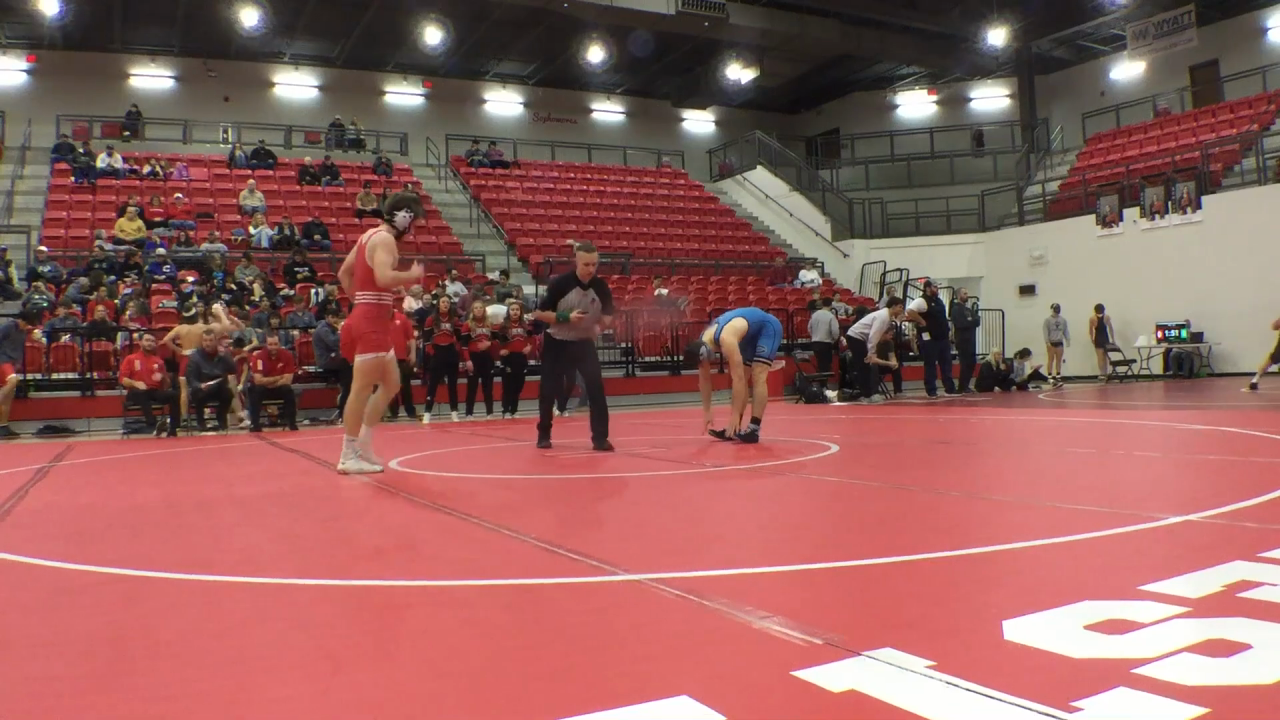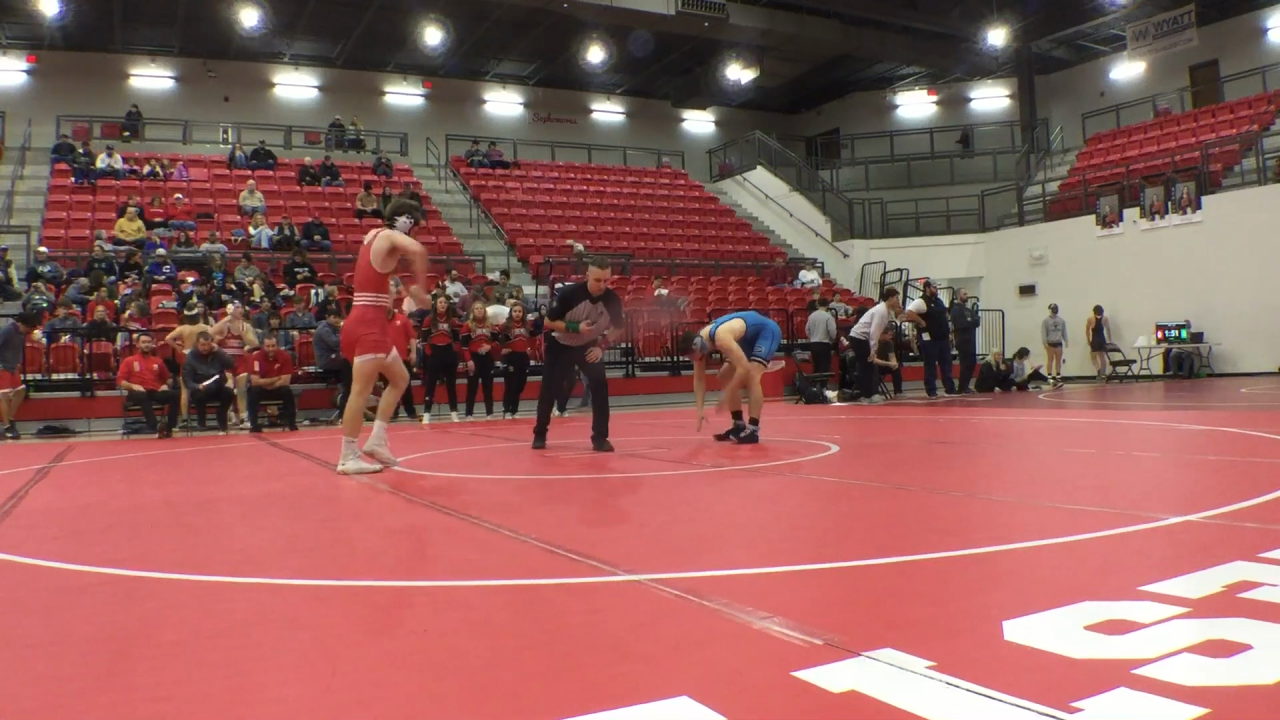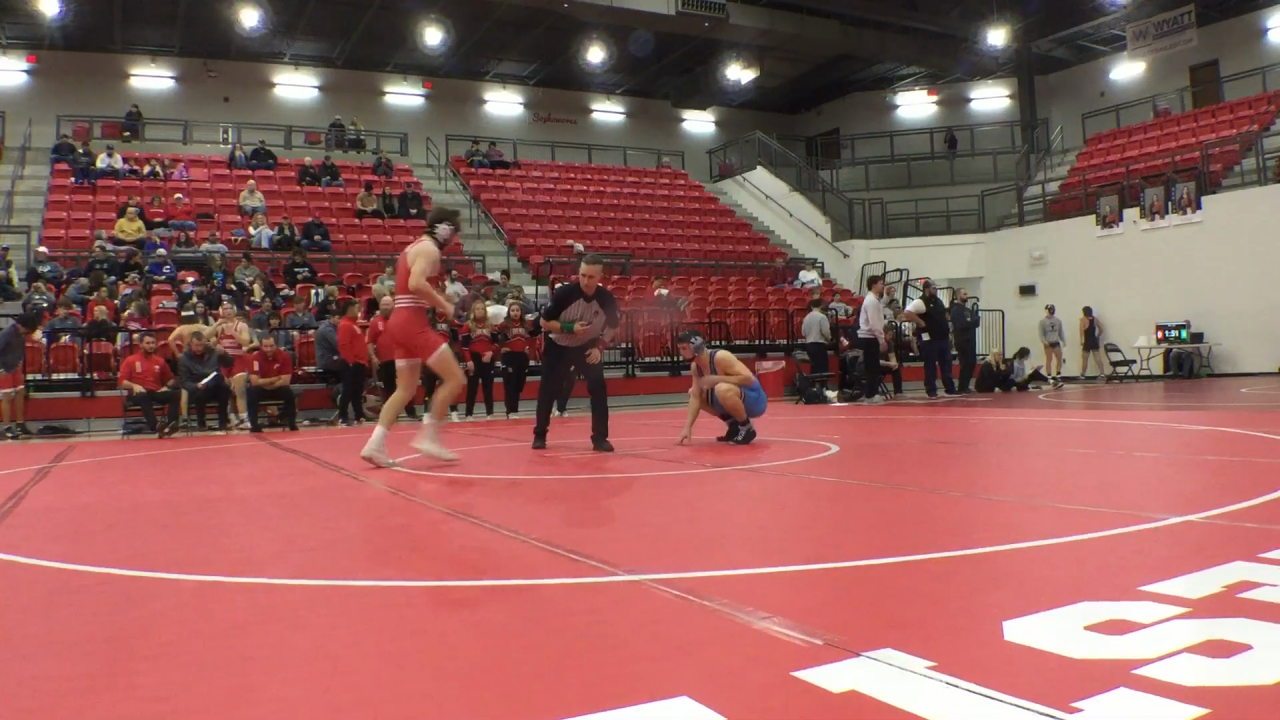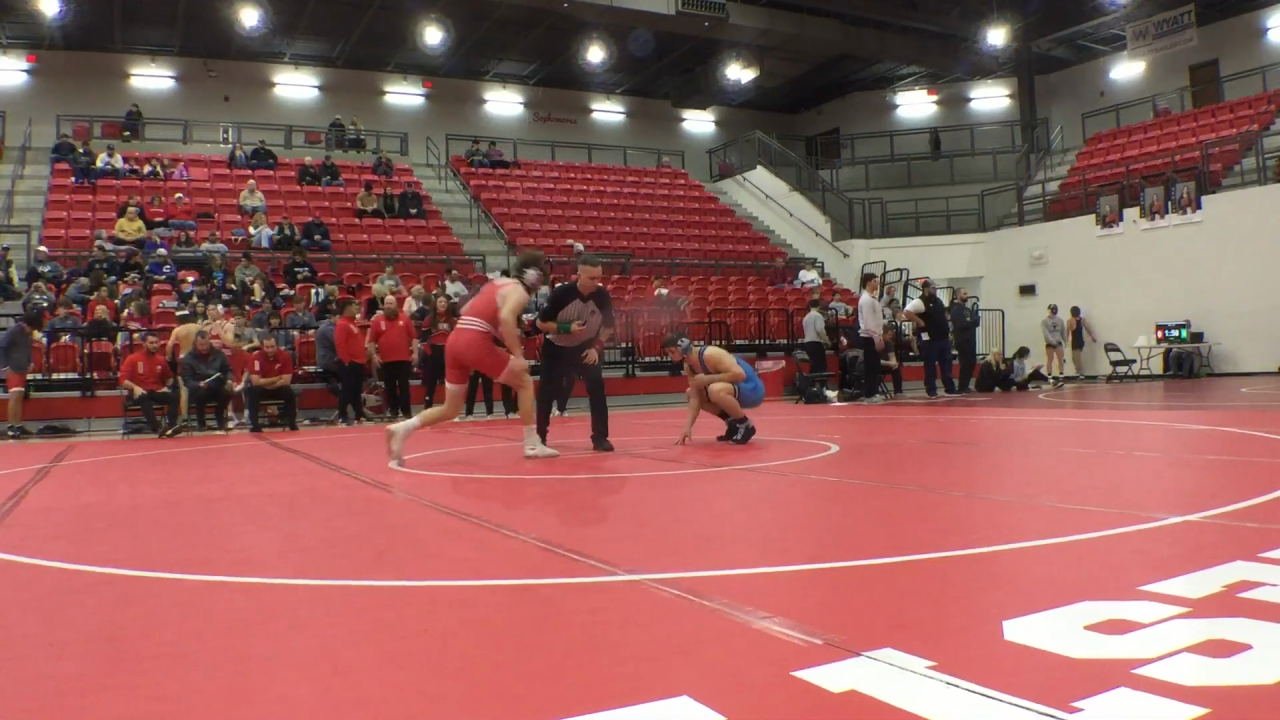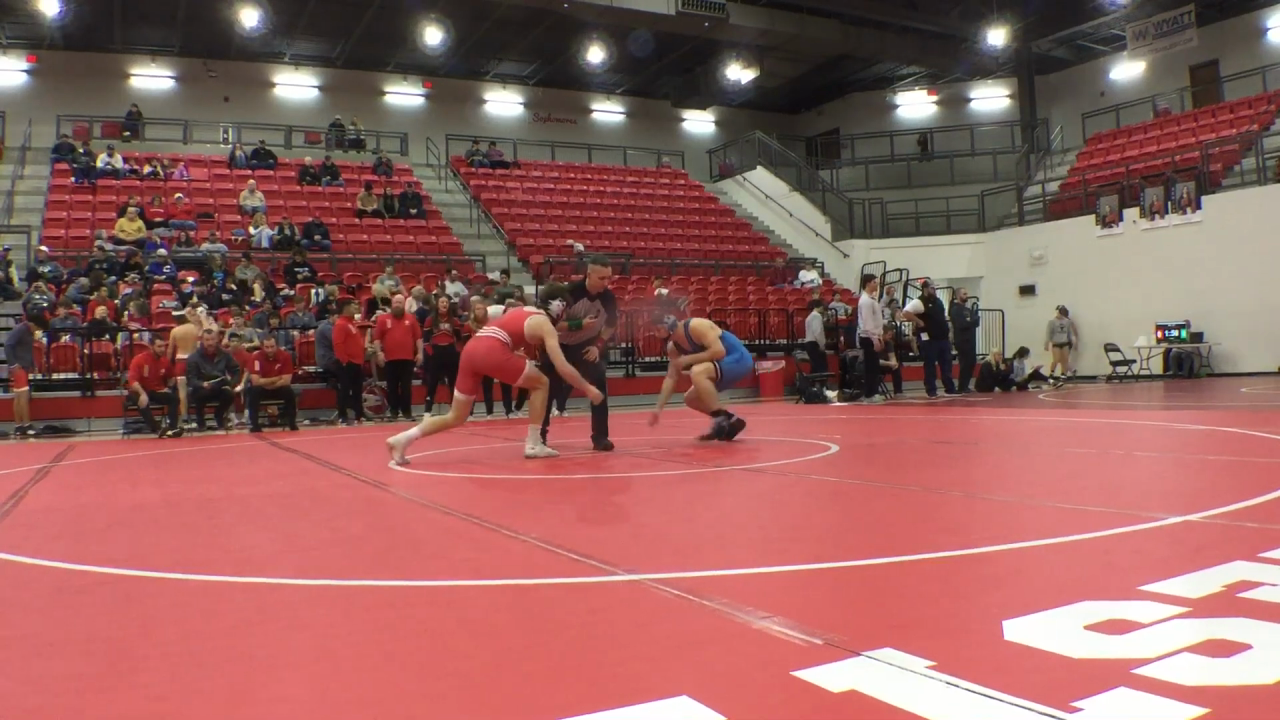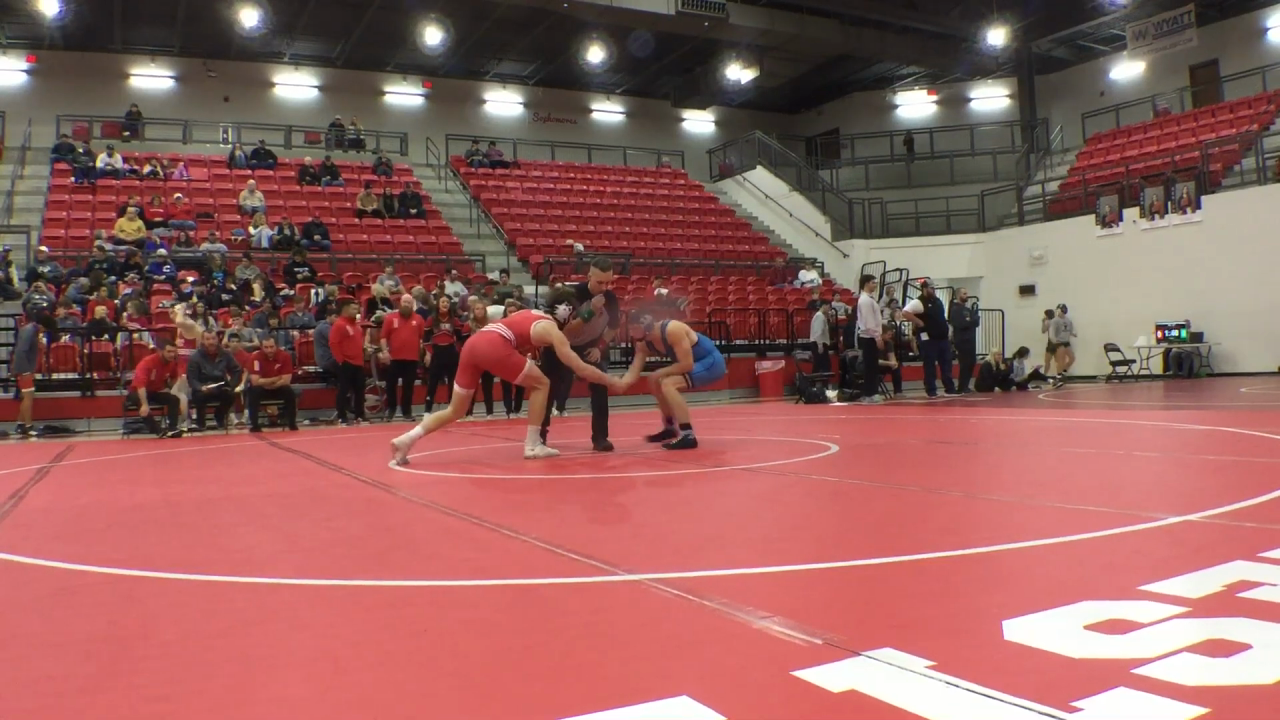
dt=0.4s
person 1, frame 1
left shoulder: (370, 235)
right shoulder: (385, 239)
left elbow: (344, 273)
right elbow: (383, 279)
right wrist: (413, 274)
left hip: (367, 317)
right hip: (372, 320)
left knee: (390, 384)
right knee: (362, 389)
left ankle: (359, 447)
right ankle: (349, 457)
person 1, frame 2
left shoulder: (374, 235)
right shoulder: (390, 237)
right elbow: (417, 250)
right wrist: (420, 286)
left hip: (367, 320)
right hip: (370, 322)
left knee: (400, 379)
right knee: (361, 390)
left ankle: (377, 441)
right ankle: (349, 457)
person 1, frame 3
left shoulder: (415, 247)
right shoulder: (430, 249)
right elbow: (416, 283)
left wrist: (434, 300)
right wrist: (443, 303)
left hip: (400, 321)
right hip: (413, 322)
left knee: (406, 390)
right knee: (455, 378)
left ankle: (376, 446)
right ankle: (428, 438)
person 1, frame 4
left shoulder: (496, 284)
right shoulder: (520, 293)
right elbow: (505, 317)
right wrist: (518, 355)
left hip: (455, 341)
right hip: (476, 343)
left knee: (450, 410)
right knee: (525, 383)
left ankle: (403, 428)
right ankle: (532, 445)
person 1, frame 5
left shoulder: (522, 310)
right shoulder: (546, 325)
right elbow: (563, 367)
left wrist: (516, 355)
right wrist: (587, 389)
left hip: (471, 349)
right hip: (492, 352)
left knee: (456, 418)
right knee: (541, 384)
left ankle: (402, 439)
right ankle: (533, 444)
person 1, frame 6
left shoulder: (530, 314)
right shoulder: (553, 331)
right elbow: (581, 369)
right wrist: (610, 381)
left hip: (473, 344)
right hip: (492, 347)
left knee: (455, 411)
right knee: (540, 384)
left ankle: (406, 439)
right ankle: (533, 445)
person 2, frame 1
left shoulder: (600, 286)
right shoulder: (559, 283)
left elbow: (609, 314)
right elbow: (540, 313)
left wrist: (600, 325)
right wrist: (567, 317)
left hip: (584, 343)
right hip: (557, 343)
left knee: (596, 387)
right knee: (549, 389)
left ankle: (600, 437)
right ankle: (544, 433)
person 2, frame 2
left shoulder: (611, 299)
right shoulder: (569, 293)
left elbow: (618, 327)
right elbow: (548, 322)
left wrist: (601, 346)
right wrist: (576, 327)
left hip: (589, 346)
right hip: (560, 345)
left knee: (599, 386)
right knee: (550, 389)
left ankle: (600, 437)
right ankle: (540, 434)
person 2, frame 3
left shoulder: (606, 298)
right shoulder: (564, 293)
left elbow: (613, 326)
right elbow: (544, 322)
left wrist: (599, 347)
right wrist: (570, 328)
left hip: (587, 347)
right hip: (558, 347)
left knee: (598, 387)
right knee: (549, 390)
left ankle: (600, 438)
right ankle: (540, 435)
person 2, frame 4
left shoulder: (602, 296)
right shoulder: (561, 293)
left elbow: (608, 326)
right elbow: (541, 323)
left wrist: (596, 347)
right wrist: (567, 329)
left hip: (585, 347)
right hip: (556, 347)
left knee: (597, 387)
right knee: (547, 390)
left ankle: (600, 438)
right ankle: (539, 435)
person 2, frame 5
left shoulder: (608, 297)
right shoulder: (569, 292)
left elbow: (611, 325)
left wrist: (598, 345)
right wrist: (578, 325)
left hip: (587, 346)
right hip: (559, 345)
left knee: (599, 384)
right knee: (549, 389)
left ankle: (600, 437)
right ankle: (539, 434)
person 2, frame 6
left shoulder: (611, 299)
right shoulder: (573, 294)
left elbow: (613, 326)
right elbow: (564, 327)
left wrist: (600, 347)
right wrist: (590, 312)
left hip: (589, 347)
left knee: (600, 386)
right knee: (549, 389)
left ankle: (600, 438)
right ankle: (539, 435)
